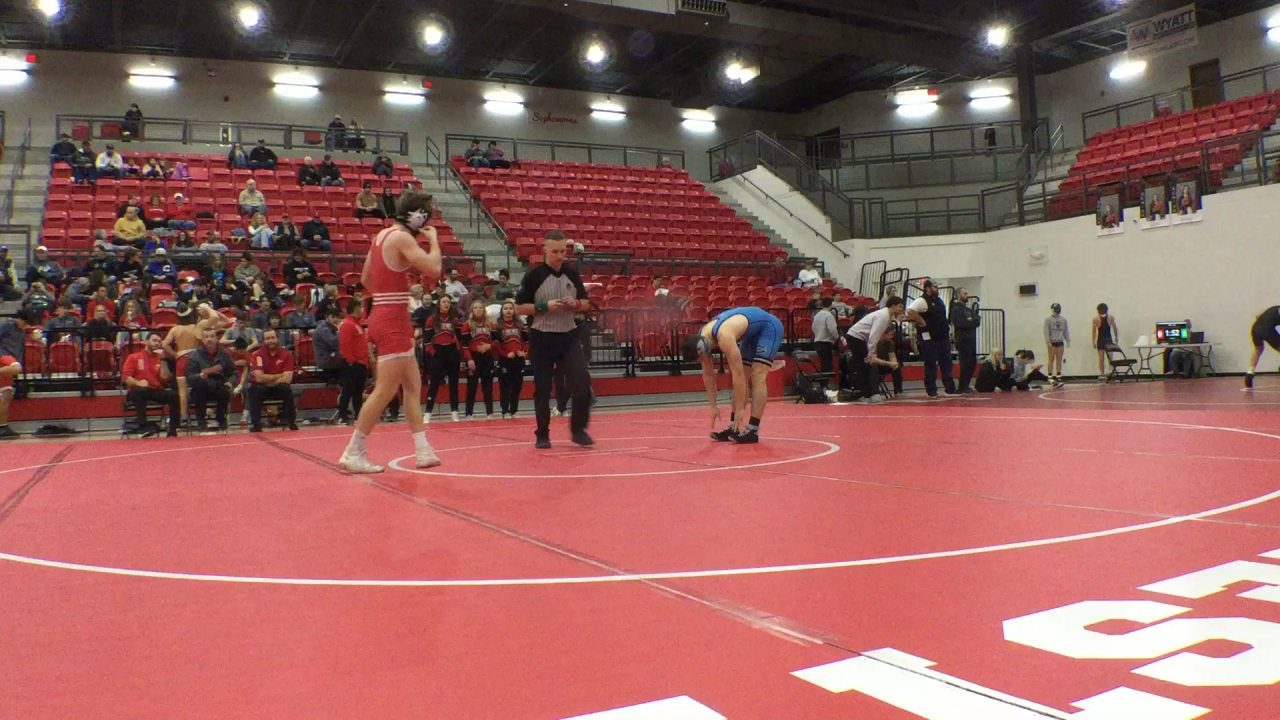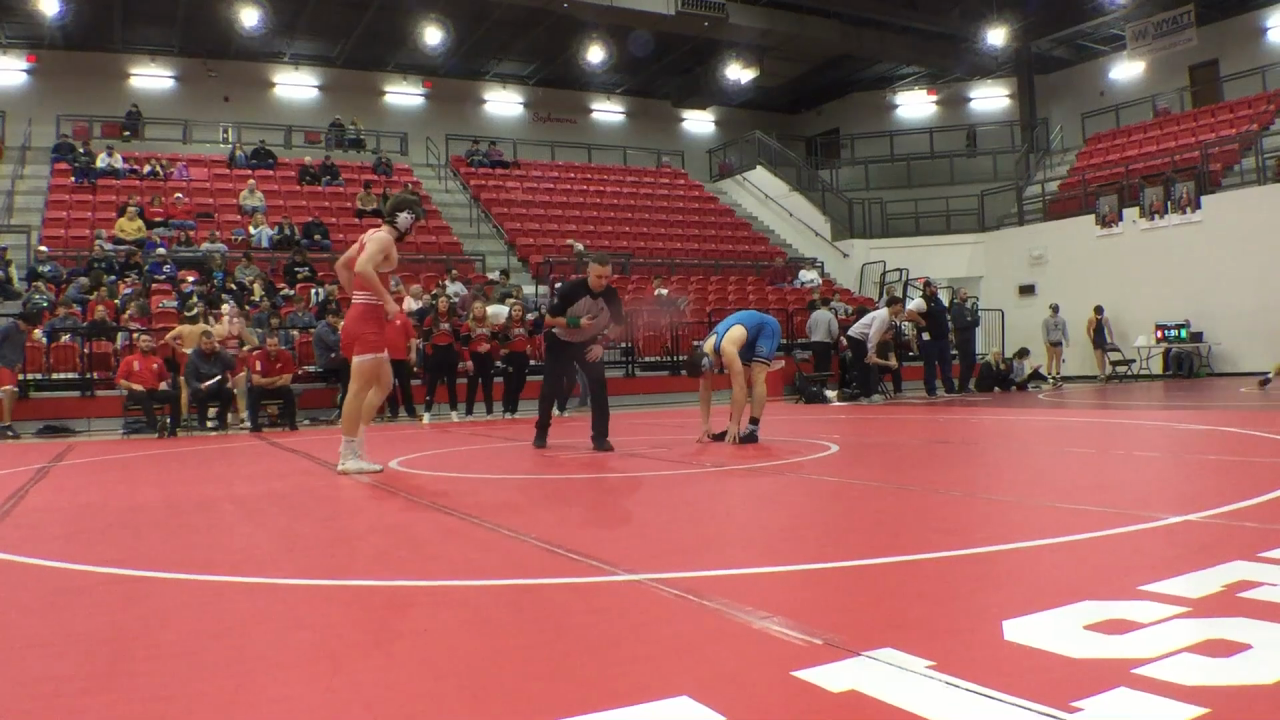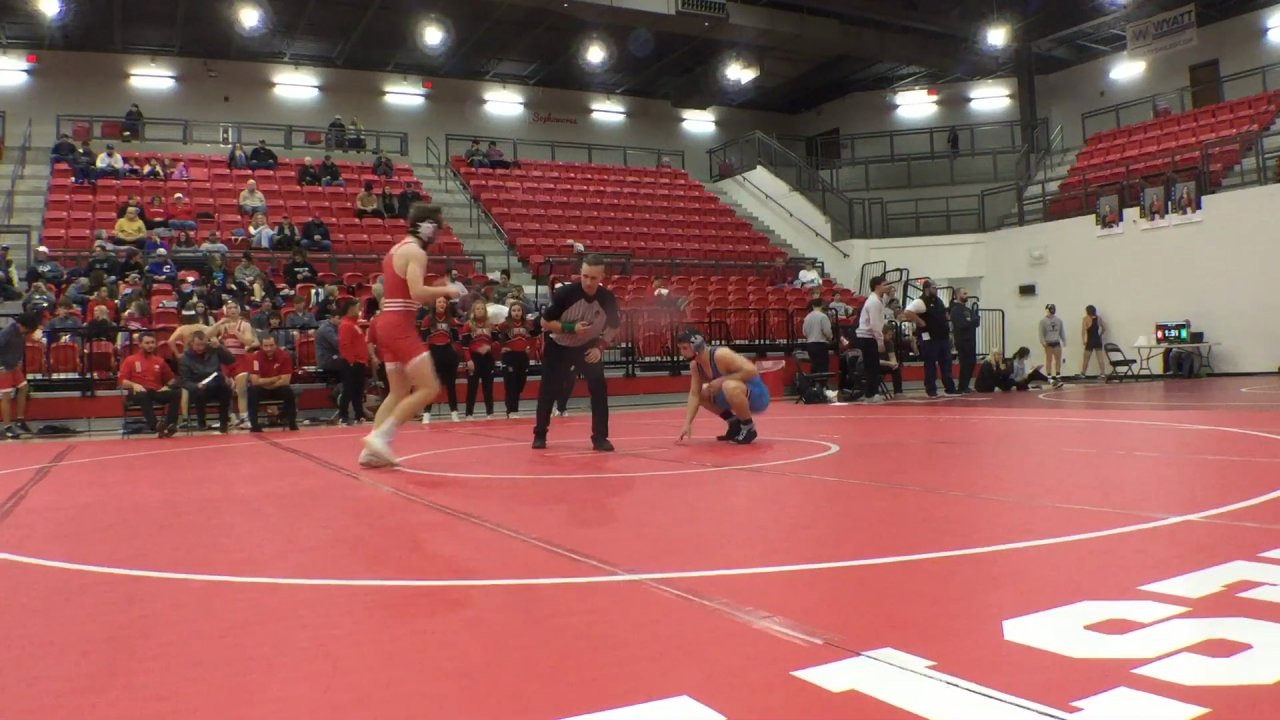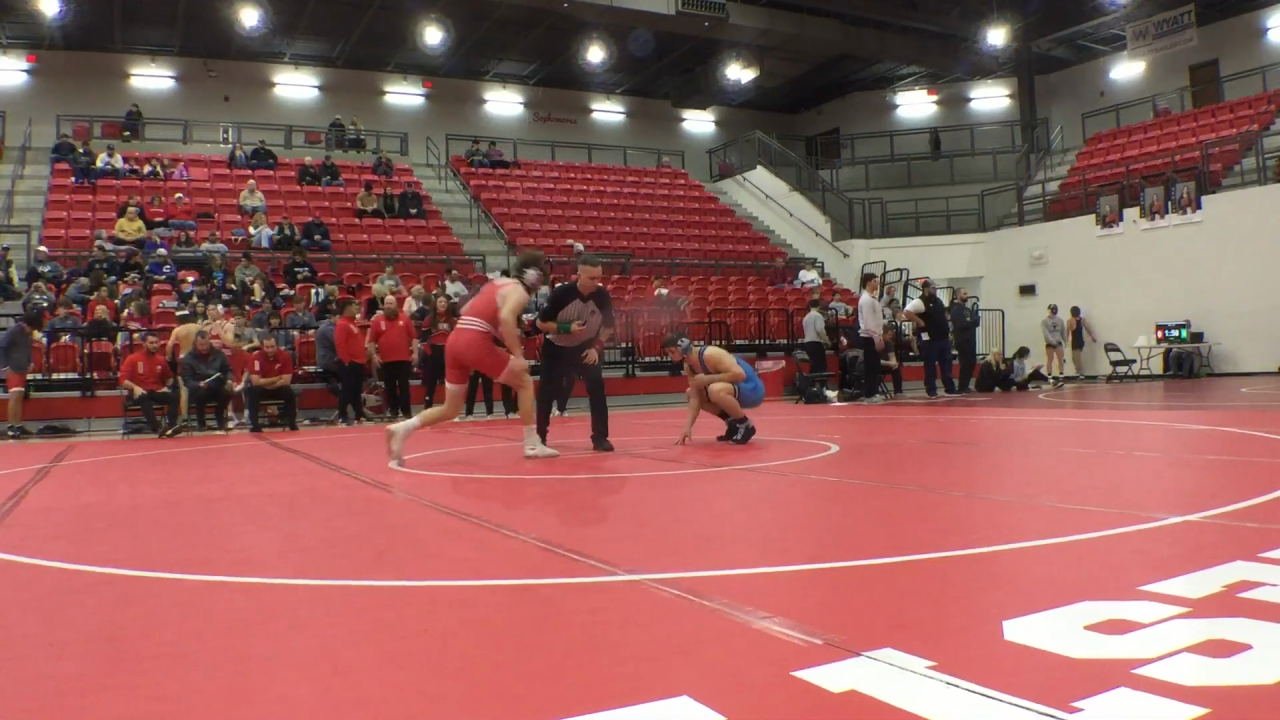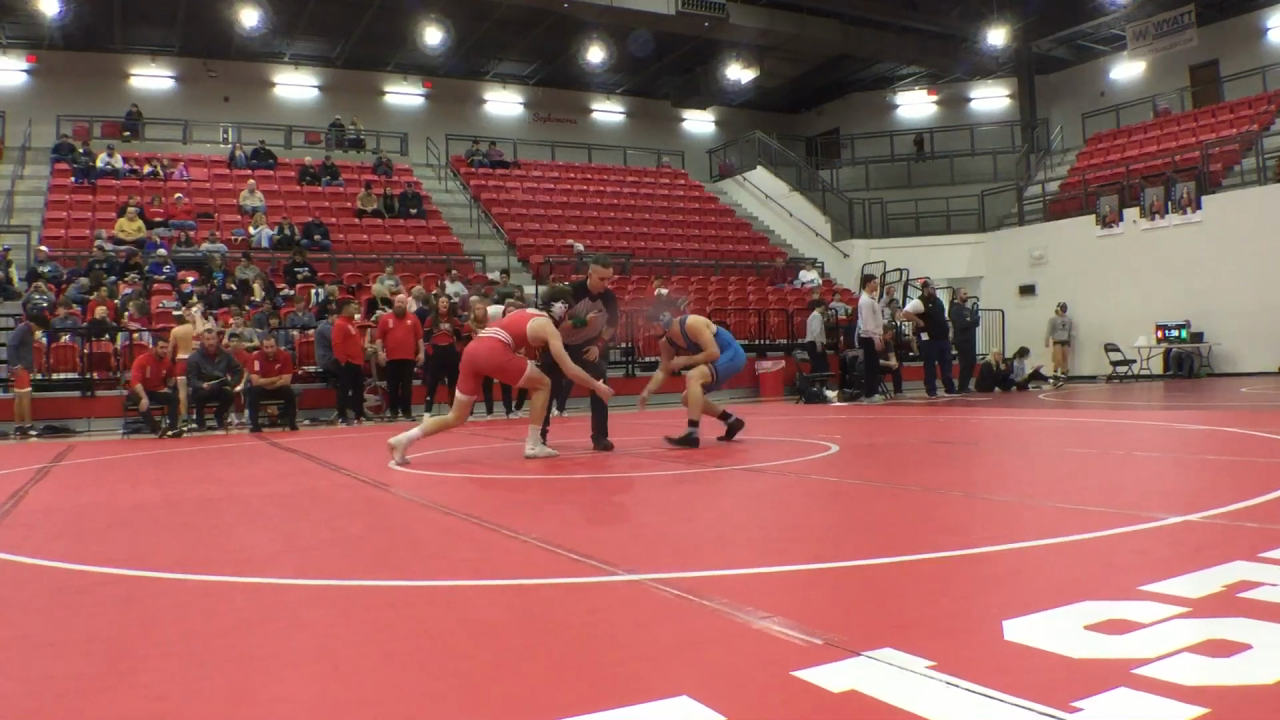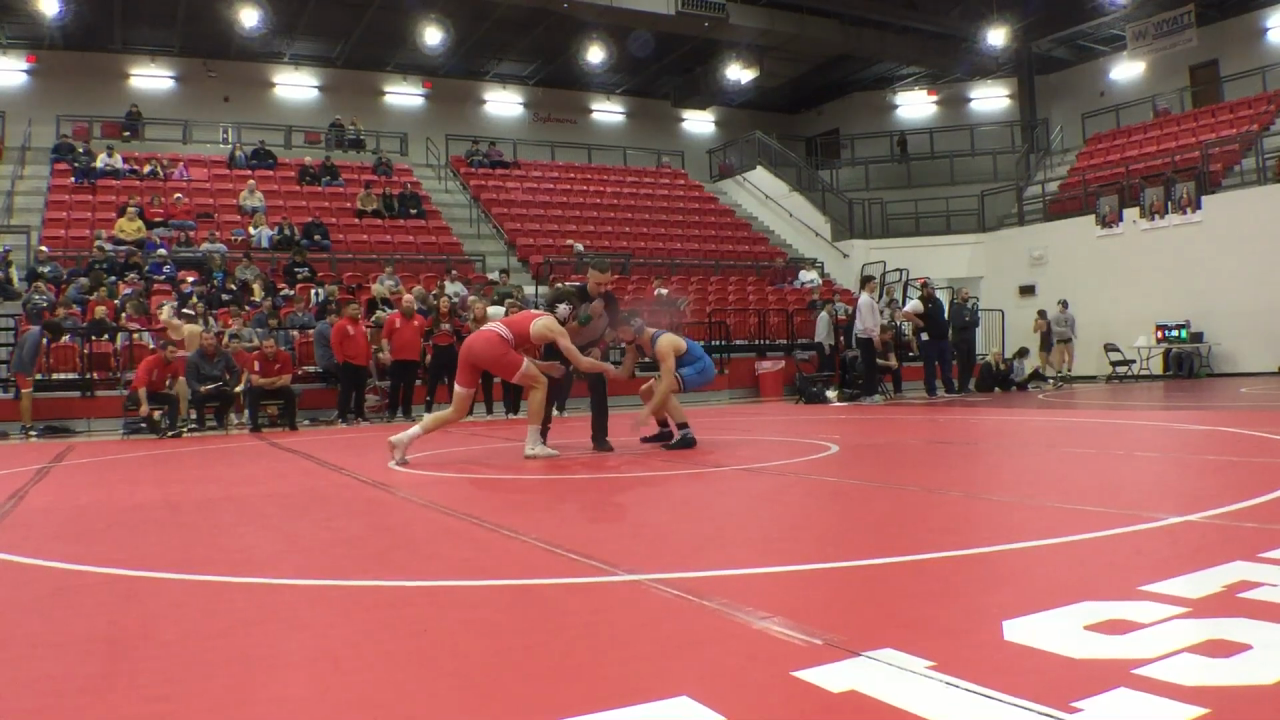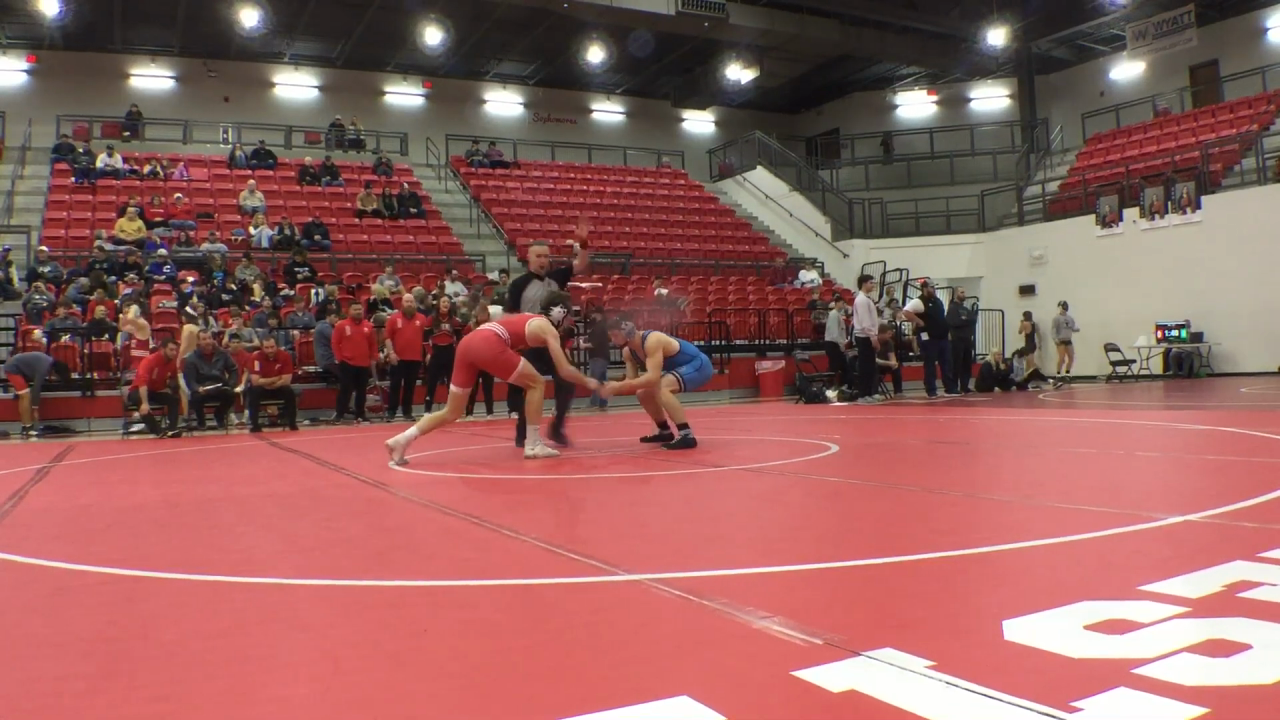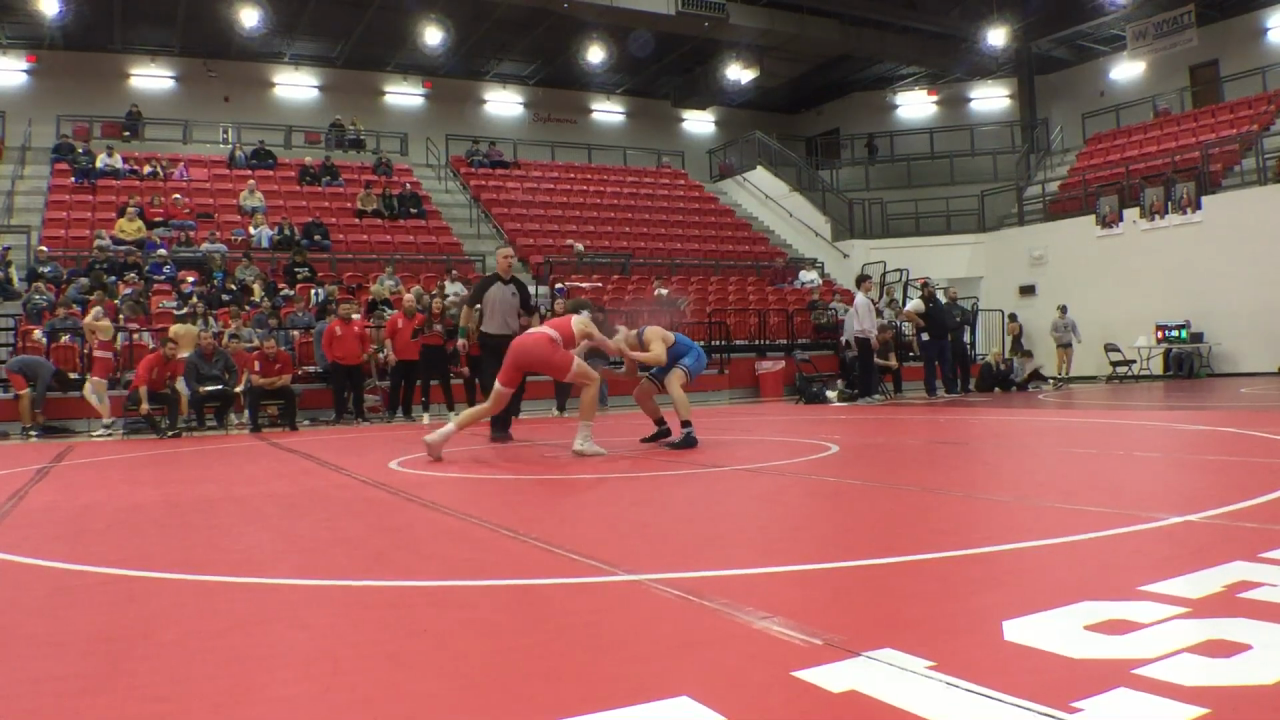
dt=0.5s
person 1, frame 1
left shoulder: (384, 236)
right shoulder: (402, 238)
left elbow: (365, 278)
right elbow: (433, 270)
right wrist: (433, 241)
left hip: (386, 318)
right hip: (391, 321)
left knee: (413, 386)
right knee: (385, 391)
left ankle: (423, 451)
right ankle: (353, 453)
person 1, frame 2
left shoulder: (371, 235)
right shoulder: (384, 238)
left elbow: (341, 266)
right elbow: (362, 269)
right wrist: (387, 299)
left hip: (363, 318)
right hip: (368, 320)
left knee: (384, 384)
right knee: (359, 389)
left ankle: (352, 448)
right ankle: (348, 457)
person 1, frame 3
left shoulder: (399, 249)
right shoulder: (416, 252)
right elbow: (418, 293)
left wrist: (435, 292)
right wrist: (445, 291)
left hip: (387, 323)
right hip: (399, 325)
left knee: (399, 392)
right knee: (428, 390)
left ankle: (375, 450)
right ankle: (378, 435)
person 1, frame 4
left shoulder: (496, 284)
right shoulder: (520, 293)
right elbow: (505, 317)
right wrist: (518, 355)
left hip: (455, 341)
right hip: (476, 343)
left knee: (450, 410)
right knee: (525, 383)
left ankle: (403, 428)
right ankle: (532, 445)
person 1, frame 5
left shoulder: (525, 312)
right shoulder: (549, 328)
right elbow: (569, 369)
left wrist: (519, 355)
right wrist: (597, 386)
left hip: (473, 349)
right hip: (493, 352)
left knee: (456, 418)
right knee: (542, 384)
left ankle: (404, 439)
right ankle: (533, 444)
person 1, frame 6
left shoulder: (533, 315)
right shoulder: (554, 327)
right elbow: (582, 363)
left wrist: (543, 366)
right wrist: (606, 368)
left hip: (472, 343)
right hip: (490, 345)
left knee: (456, 412)
right knee: (538, 383)
left ankle: (404, 438)
right ankle: (533, 445)
person 1, frame 7
left shoulder: (528, 318)
right shoulder: (549, 329)
right elbow: (565, 370)
right wrist: (588, 383)
left hip: (469, 344)
right hip: (488, 346)
left knee: (451, 411)
right knee: (535, 384)
left ankle: (401, 441)
right ankle: (533, 445)
person 1, frame 8
left shoulder: (557, 322)
right shoulder: (585, 324)
right elbow: (612, 348)
left wrist: (583, 346)
left hip: (518, 344)
right hip: (540, 348)
left knee: (492, 406)
right knee: (592, 380)
left ankle: (439, 436)
right ankle: (584, 441)
person 2, frame 1
left shoulder: (572, 274)
right shoulder: (534, 276)
left elbow: (585, 302)
right elbow: (519, 308)
left wrist: (575, 304)
right wrist: (545, 306)
left hip: (569, 335)
right hip: (542, 336)
left knee: (581, 381)
right knee: (543, 387)
left ankle: (578, 428)
right ankle: (542, 434)
person 2, frame 2
left shoulder: (611, 295)
right shoulder: (570, 289)
left elbow: (617, 323)
right elbow: (549, 319)
left wrist: (601, 344)
right wrist: (577, 323)
left hip: (588, 345)
right hip: (560, 342)
left knee: (599, 385)
right knee: (551, 388)
left ankle: (600, 437)
right ankle: (541, 431)
person 2, frame 3
left shoulder: (607, 298)
right shoulder: (565, 293)
left elbow: (614, 326)
right elbow: (545, 322)
left wrist: (600, 347)
right wrist: (571, 328)
left hip: (587, 347)
right hip: (558, 347)
left knee: (599, 386)
right knee: (549, 390)
left ankle: (600, 437)
right ankle: (540, 434)
person 2, frame 4
left shoulder: (602, 296)
right shoulder: (561, 293)
left elbow: (608, 326)
right elbow: (541, 323)
left wrist: (596, 347)
right wrist: (567, 329)
left hip: (585, 347)
right hip: (556, 347)
left knee: (597, 387)
right knee: (547, 390)
left ankle: (600, 438)
right ankle: (539, 435)
person 2, frame 5
left shoulder: (609, 297)
right shoulder: (571, 292)
left elbow: (612, 325)
left wrist: (598, 345)
right wrist: (583, 321)
left hip: (588, 346)
left ankle: (600, 437)
right ankle: (540, 434)
person 2, frame 6
left shoulder: (610, 300)
right shoulder: (571, 295)
left elbow: (613, 327)
left wrist: (599, 347)
right wrist: (588, 316)
left hip: (589, 347)
right hip: (560, 347)
left knee: (598, 387)
right knee: (549, 390)
left ankle: (600, 438)
right ankle: (540, 434)
person 2, frame 7
left shoulder: (556, 277)
right shoulder: (519, 284)
left elbow: (580, 266)
right elbow: (508, 315)
left wrist: (582, 242)
right hip: (529, 344)
left knee: (566, 386)
left ankle: (557, 427)
right ankle: (523, 433)
person 2, frame 8
left shoulder: (520, 286)
right shoulder: (485, 283)
left elbow: (532, 313)
right elbow: (468, 307)
right wrist: (462, 334)
left hip: (511, 340)
right hip: (488, 340)
left knee: (514, 385)
right knee: (489, 383)
left ankle: (502, 427)
right ankle: (497, 426)
